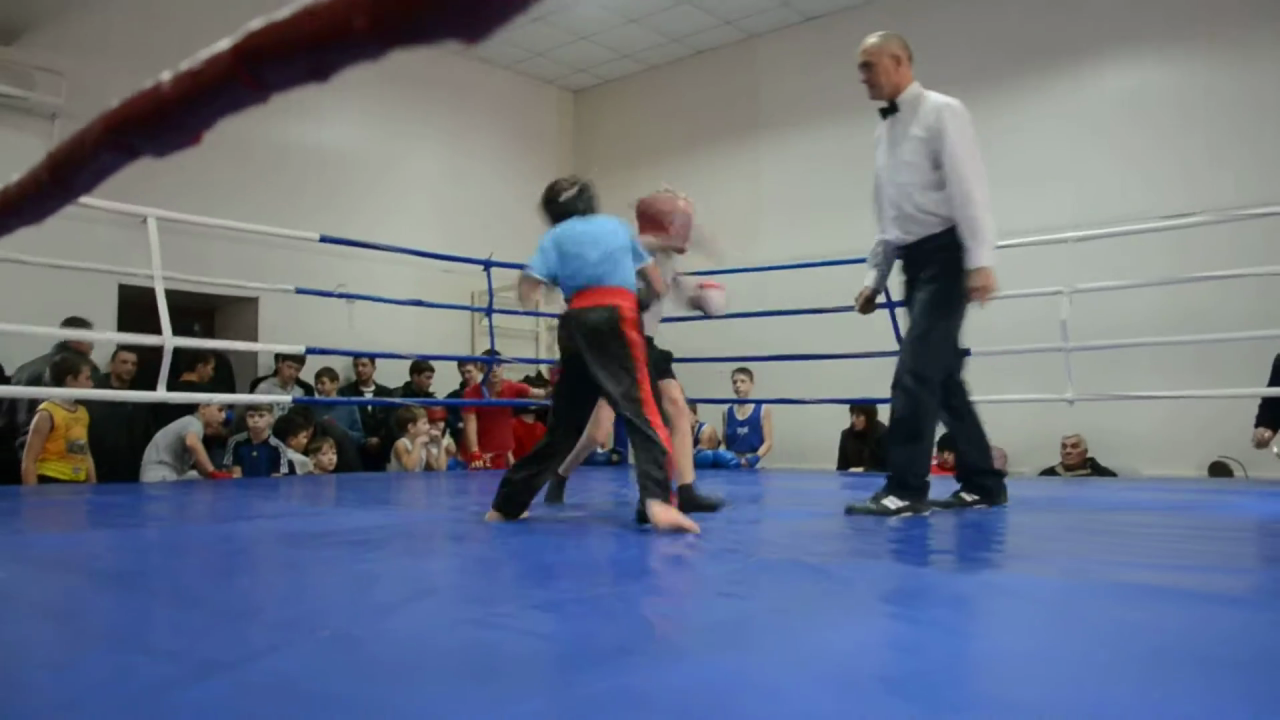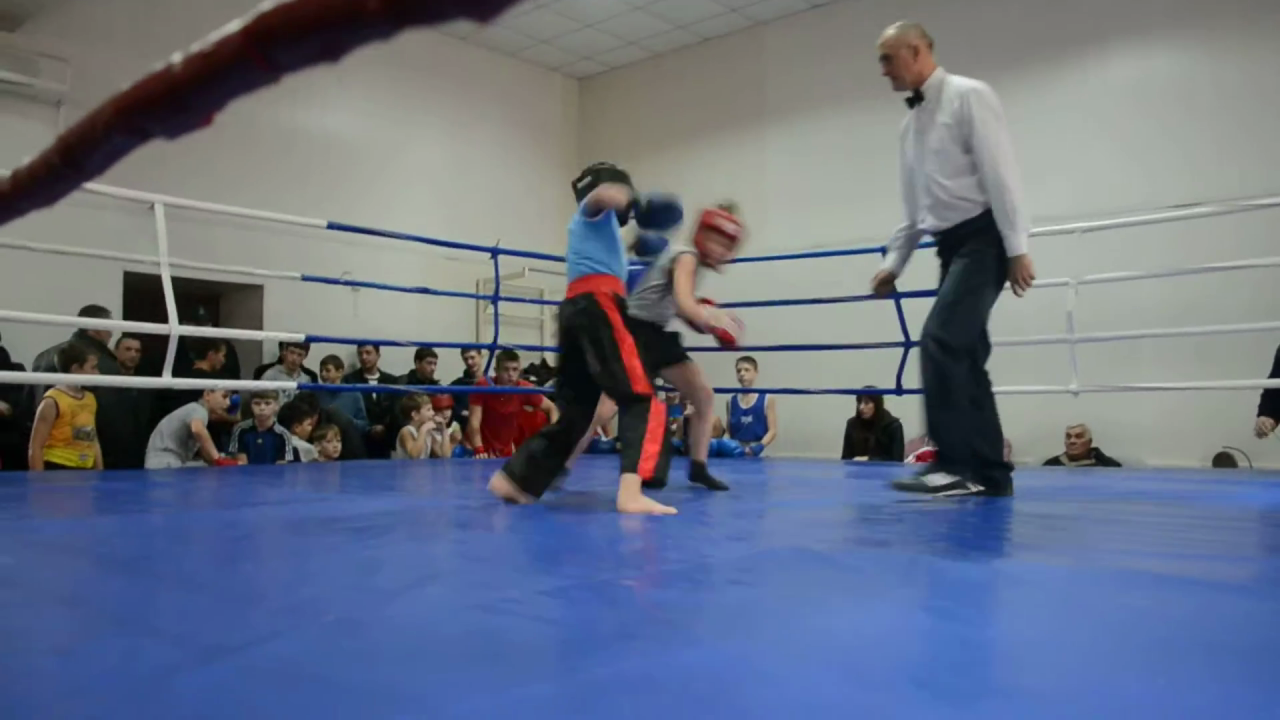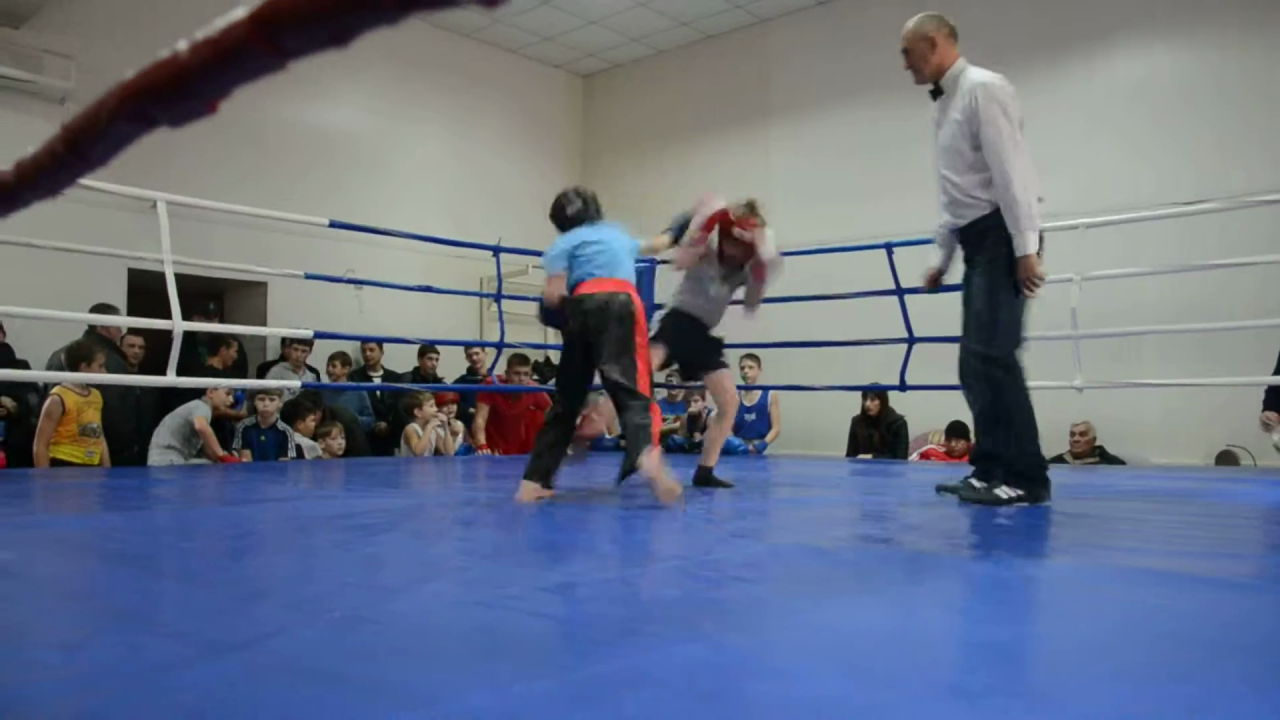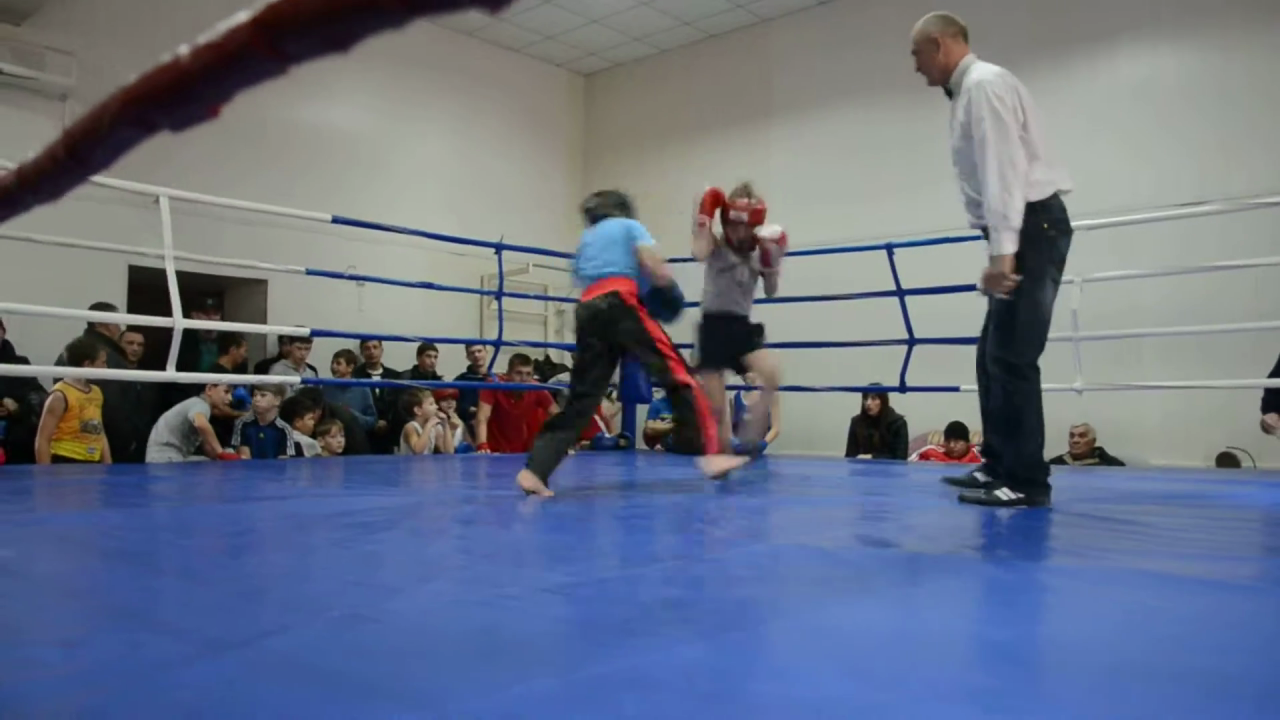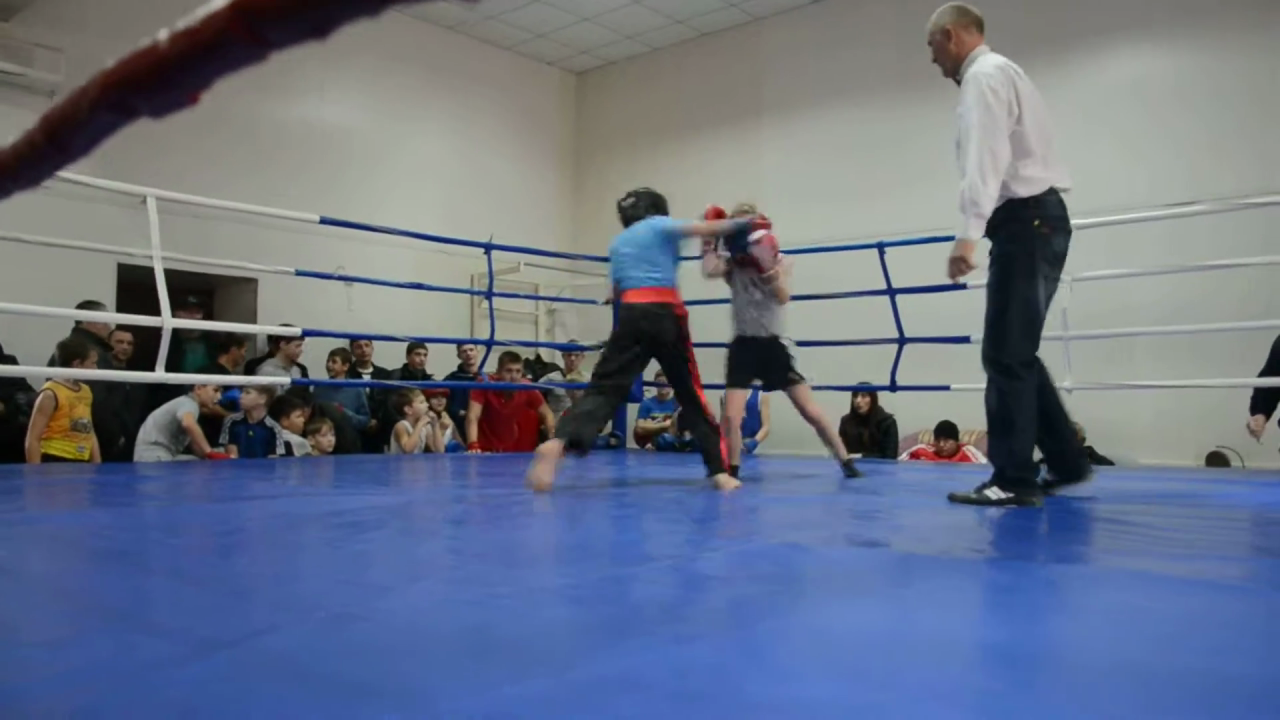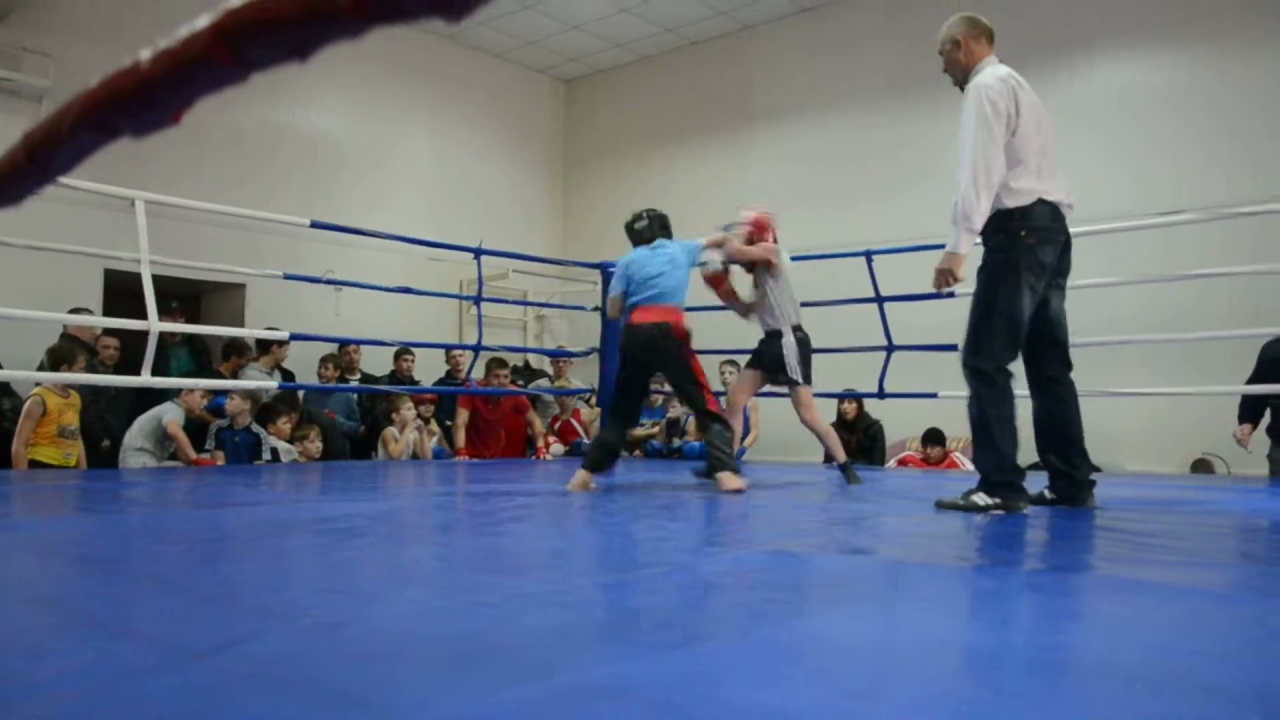
dt=0.2s
person 1, frame 1
left shoulder: (942, 112)
right shoulder: (887, 129)
left elbow: (968, 189)
left wrist: (981, 261)
right wrist: (873, 278)
left hip: (947, 255)
right hip: (915, 260)
left knee: (917, 373)
right knee: (941, 379)
left ankle: (906, 487)
right ankle: (982, 483)
person 1, frame 2
left shoulder: (969, 96)
right shoulder: (911, 122)
left elbow: (1000, 174)
left wrist: (1017, 247)
right wrist: (894, 262)
left hip: (982, 238)
right hip: (950, 245)
left knee: (941, 342)
right knee: (963, 358)
left ankle: (952, 463)
right ankle: (988, 473)
person 1, frame 3
left shoulder: (983, 88)
right shoulder: (943, 106)
left elbow: (1010, 171)
left wrist: (1026, 247)
right wrist: (942, 257)
left hip: (1002, 237)
right hip: (979, 240)
left knee: (989, 353)
right knee: (979, 358)
left ankle: (1024, 477)
right ankle: (993, 470)
person 1, frame 4
left shoulder: (985, 84)
right shoulder: (967, 94)
left elbow: (1004, 172)
left wrist: (1003, 248)
right wrist: (1000, 247)
left hip: (1033, 228)
right hip: (1023, 233)
left knee: (1011, 356)
right knee: (995, 356)
left ankle: (1025, 481)
right ankle: (1000, 467)
person 1, frame 5
left shoulder: (986, 75)
right shoulder: (996, 76)
left elbow: (989, 161)
left wrist: (969, 234)
left hip: (1026, 222)
right hip: (1037, 221)
left knee: (1007, 355)
right knee: (1010, 352)
left ankle: (1014, 480)
right ankle: (1066, 460)
person 1, frame 6
left shoulder: (986, 86)
right shoulder: (1016, 88)
left elbow: (981, 172)
left wrist: (958, 245)
left hip: (1016, 231)
right hip: (1046, 230)
left knee: (985, 360)
right knee: (1047, 363)
left ankle: (1000, 485)
right ankle: (1071, 483)
person 2, frame 1
left shoulder: (557, 237)
right shoulder: (617, 227)
left elbow: (527, 294)
right elbow: (658, 284)
left hip: (578, 325)
right hip: (617, 321)
left knee: (564, 424)
right knee: (641, 415)
left ankle: (506, 504)
right ankle: (658, 503)
person 2, frame 2
left shoulder: (593, 222)
right shoulder: (597, 210)
right elbow: (604, 196)
left hip: (578, 312)
right hip: (597, 307)
left knee: (576, 411)
right knee: (641, 402)
left ankle: (515, 478)
right ankle: (630, 489)
person 2, frame 3
left shoulder: (563, 243)
right shoulder: (617, 235)
left elbow: (552, 296)
right elbow: (653, 246)
left wrist: (559, 315)
left hip: (581, 310)
right hip: (621, 306)
left knee: (567, 402)
right knee: (633, 394)
left ankle: (533, 481)
right ankle: (649, 456)
person 2, frame 4
left shoulder: (586, 243)
right shoulder: (629, 226)
right elbow: (653, 265)
right wrist: (668, 288)
left hip: (590, 311)
right hip: (622, 303)
left knee: (580, 399)
right knee: (677, 378)
left ankle: (535, 472)
right ankle: (709, 454)
person 2, frame 5
left shoulder: (618, 243)
right shoulder: (659, 226)
right elbow: (704, 229)
right wrist: (736, 224)
left hip: (630, 314)
right hip: (666, 314)
left knee: (603, 390)
right knee: (690, 395)
left ankle: (557, 446)
right ankle: (720, 472)
person 2, frame 6
left shoulder: (628, 262)
right shoulder: (681, 250)
left elbow: (613, 311)
right elbow: (718, 241)
left hip: (636, 334)
right hip: (670, 333)
left knee: (623, 410)
right knee: (706, 405)
left ankle: (587, 472)
right ankle: (724, 472)
person 3, frame 1
left shoulder: (667, 259)
right shoulder: (643, 248)
left hip: (646, 344)
left knee: (678, 410)
right knee: (599, 433)
left ankle: (686, 492)
right ankle: (560, 479)
person 3, frame 2
left shoulder: (690, 260)
right shoulder: (686, 256)
right elbow: (683, 304)
right wrist: (717, 323)
left hip: (656, 333)
right hip: (636, 329)
left knee: (704, 395)
right knee: (606, 408)
left ankle: (699, 468)
person 3, frame 3
left shoulder: (747, 269)
right shoulder: (706, 250)
left elbow: (751, 307)
right elbow: (681, 262)
left wrist: (761, 278)
right wrist: (700, 229)
left hip: (700, 335)
right hip: (677, 324)
left knee: (730, 403)
left ankle: (705, 471)
person 3, frame 4
left shoulder: (762, 250)
right shoulder: (715, 244)
left elbow: (771, 292)
right elbow: (700, 254)
left wrist: (770, 266)
right wrist: (704, 216)
left hip: (741, 326)
right hip: (714, 324)
left knee: (773, 374)
right knee: (714, 403)
left ankle: (753, 436)
person 3, frame 5
left shoulder: (777, 264)
right shoulder: (731, 265)
left elbow: (782, 297)
right elbow: (709, 271)
left wrist: (768, 264)
right wrist: (710, 238)
left hip: (774, 347)
right hip: (743, 348)
left knee: (812, 413)
right knee: (731, 416)
left ankle: (845, 461)
right ankle: (731, 469)
person 3, frame 6
left shoulder: (771, 253)
right shoulder: (761, 272)
left elbow: (734, 251)
right elbow: (746, 311)
left hip: (789, 340)
right hip: (771, 342)
left knee: (808, 415)
right knee: (734, 401)
left ankle: (845, 466)
